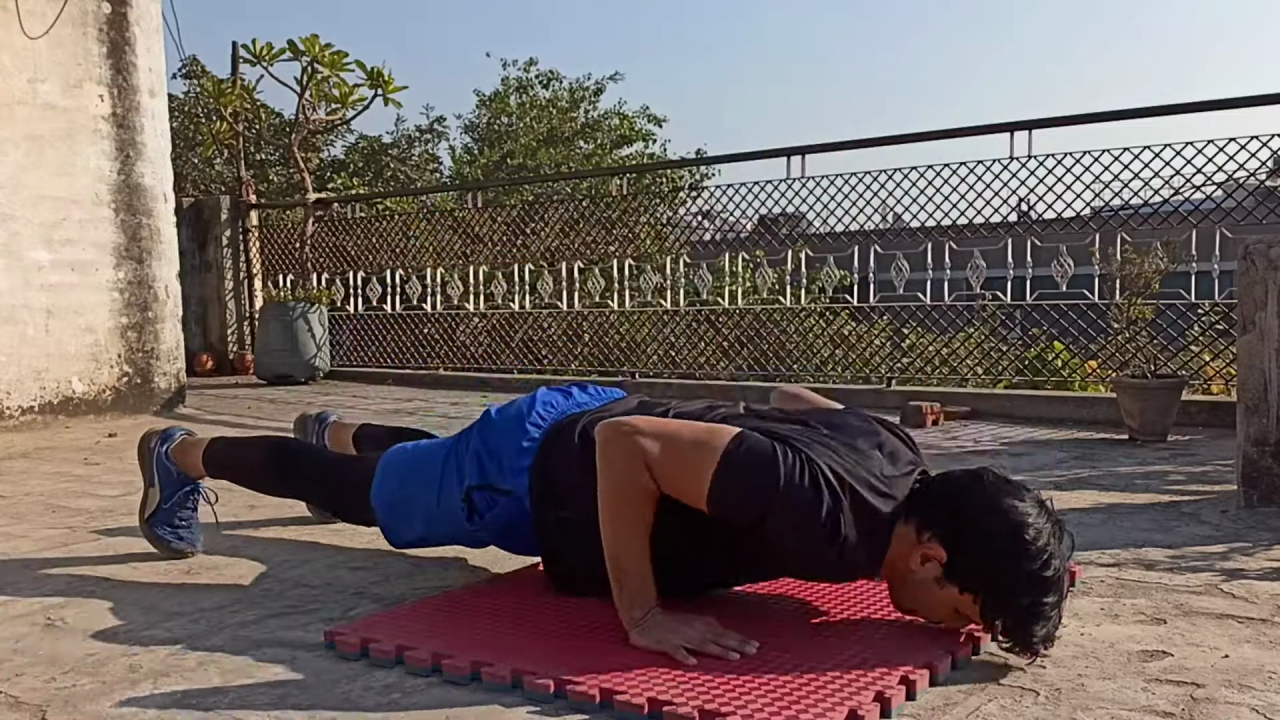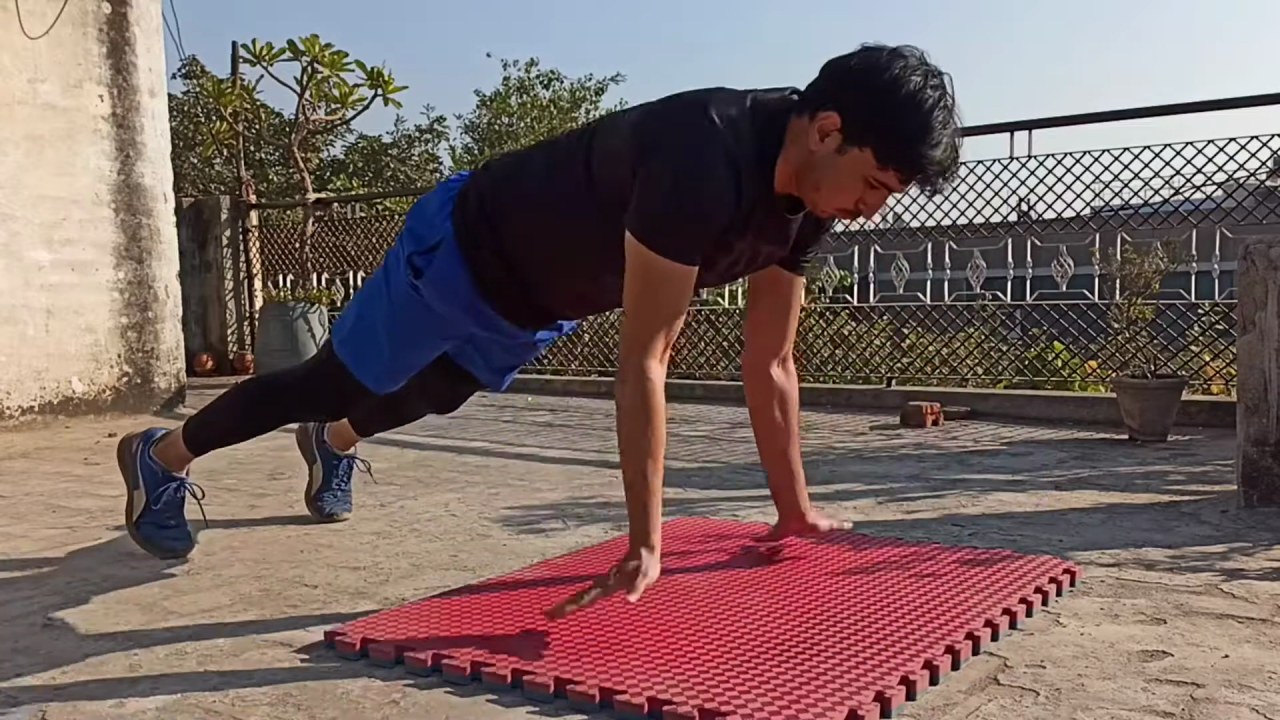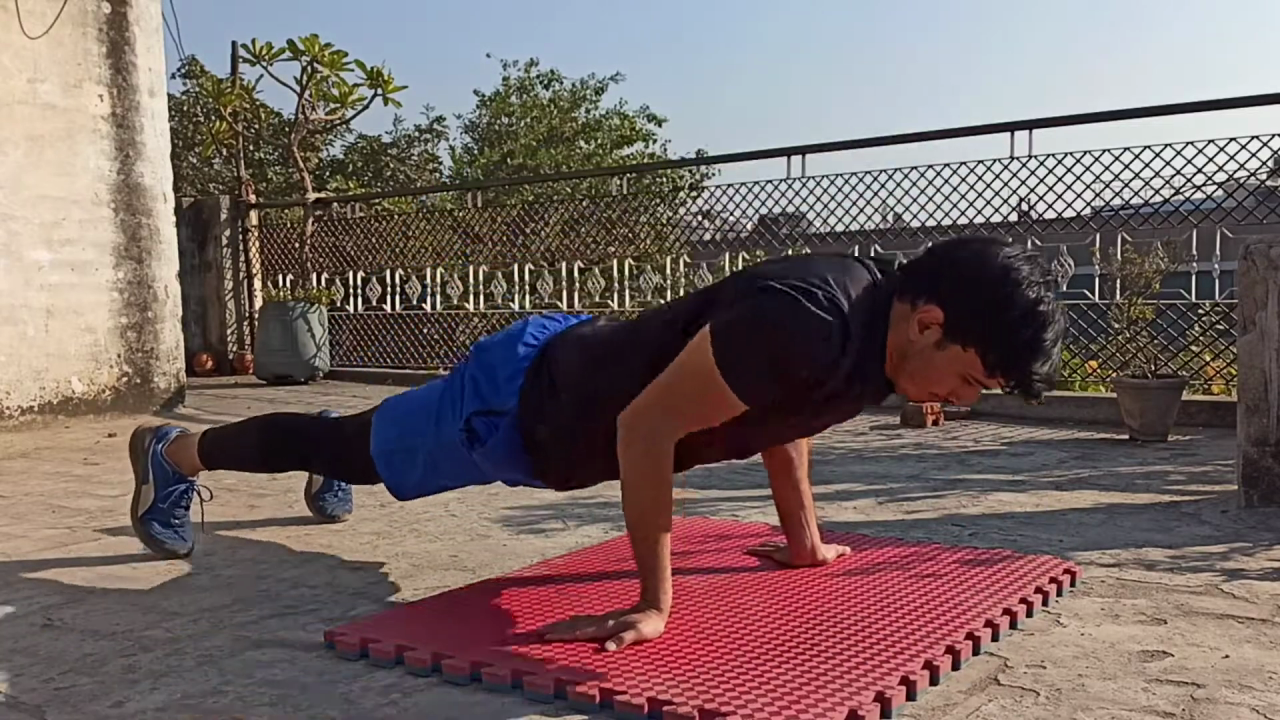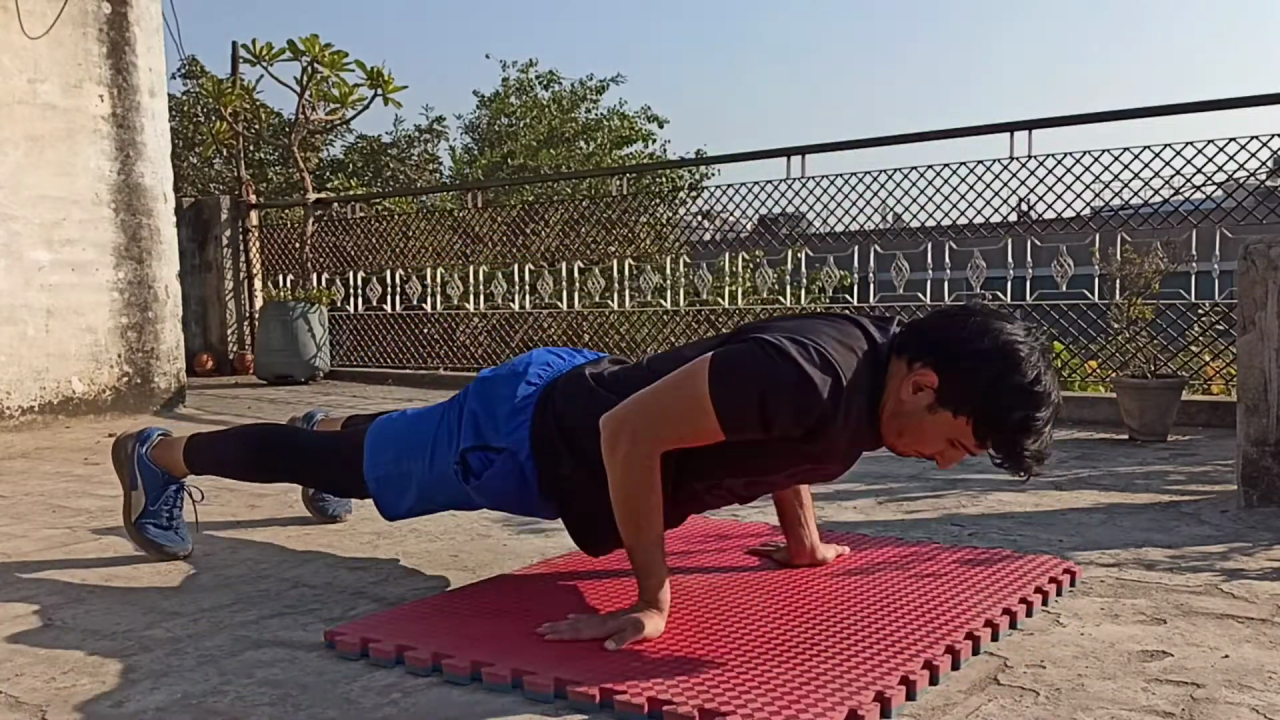
dt=0.7s
person 1, frame 1
left shoulder: (898, 468)
right shoulder: (816, 505)
left elbow: (794, 398)
right elbow: (627, 445)
right wrist: (642, 615)
left hip: (585, 425)
right hip: (538, 476)
left knee: (420, 461)
right knee: (356, 492)
left ankle: (336, 431)
right ankle: (182, 453)
person 1, frame 2
left shoulder: (802, 199)
right shoulder: (704, 157)
left elbow: (769, 363)
right elbow: (642, 359)
left wrist: (797, 512)
right wrist: (643, 552)
left hip: (541, 291)
right hip: (459, 246)
left knee: (431, 397)
right knee: (331, 386)
left ankle: (332, 453)
right ankle: (162, 457)
person 1, frame 3
left shoulder: (873, 321)
right shoulder: (813, 326)
left elbow: (785, 415)
right elbow: (644, 429)
left wrist: (800, 534)
right wrist: (650, 601)
left hip: (580, 364)
right hip: (524, 398)
left knee: (390, 440)
right knee: (364, 452)
left ankle: (332, 450)
right ankle: (174, 447)
person 1, frame 4
left shoulder: (875, 362)
right shoulder: (811, 380)
right elbow: (628, 430)
left wrist: (802, 539)
right wrist: (651, 597)
left hip: (578, 390)
right hip: (531, 435)
left knee: (404, 442)
right knee: (349, 471)
left ankle: (325, 422)
right ankle: (161, 453)
